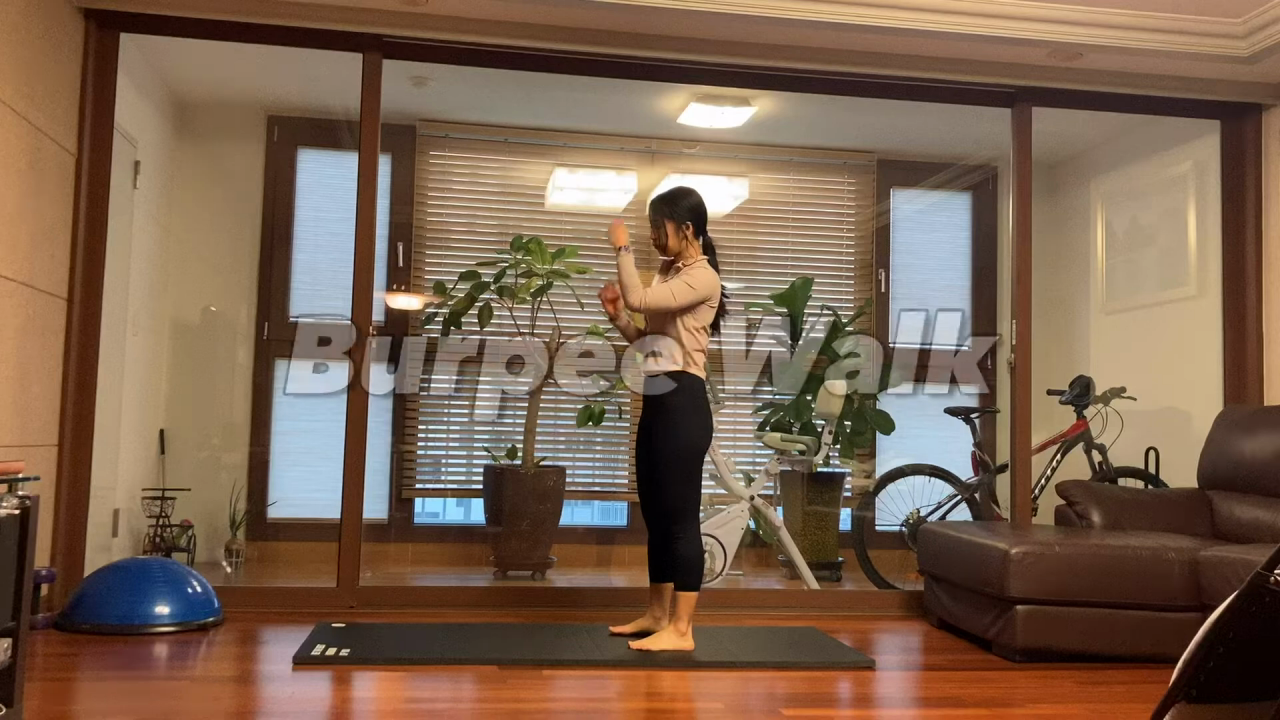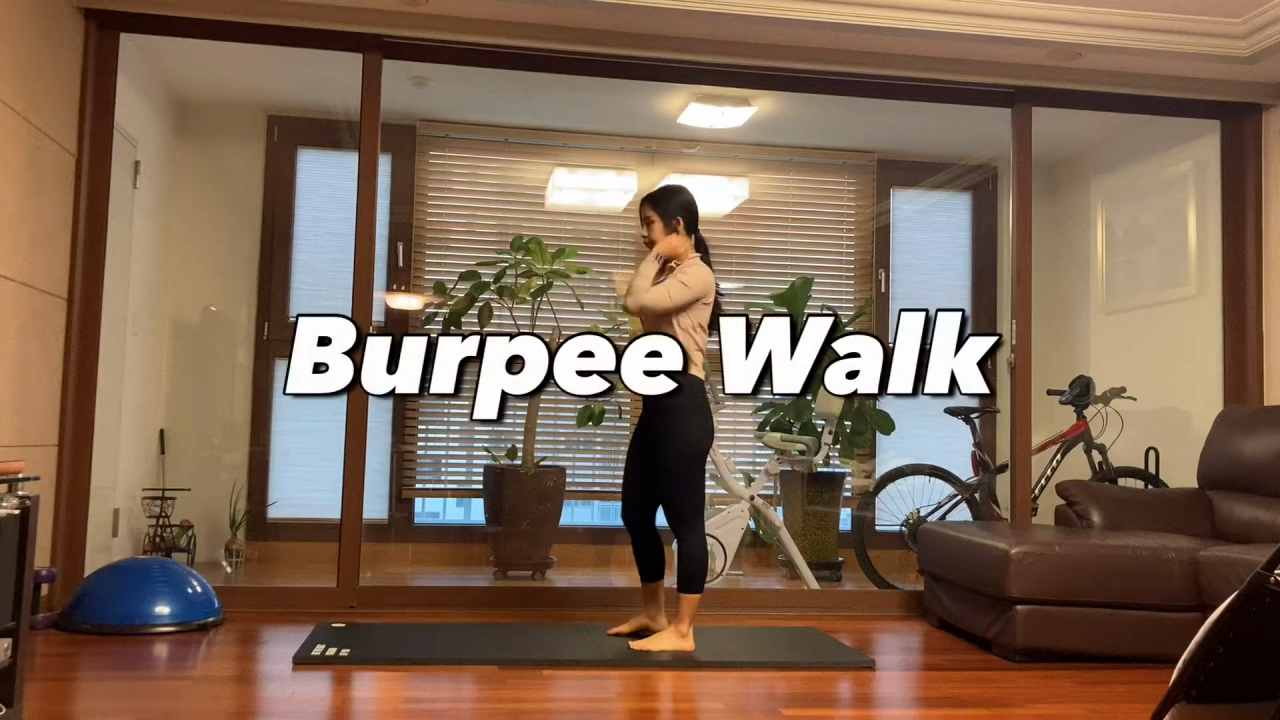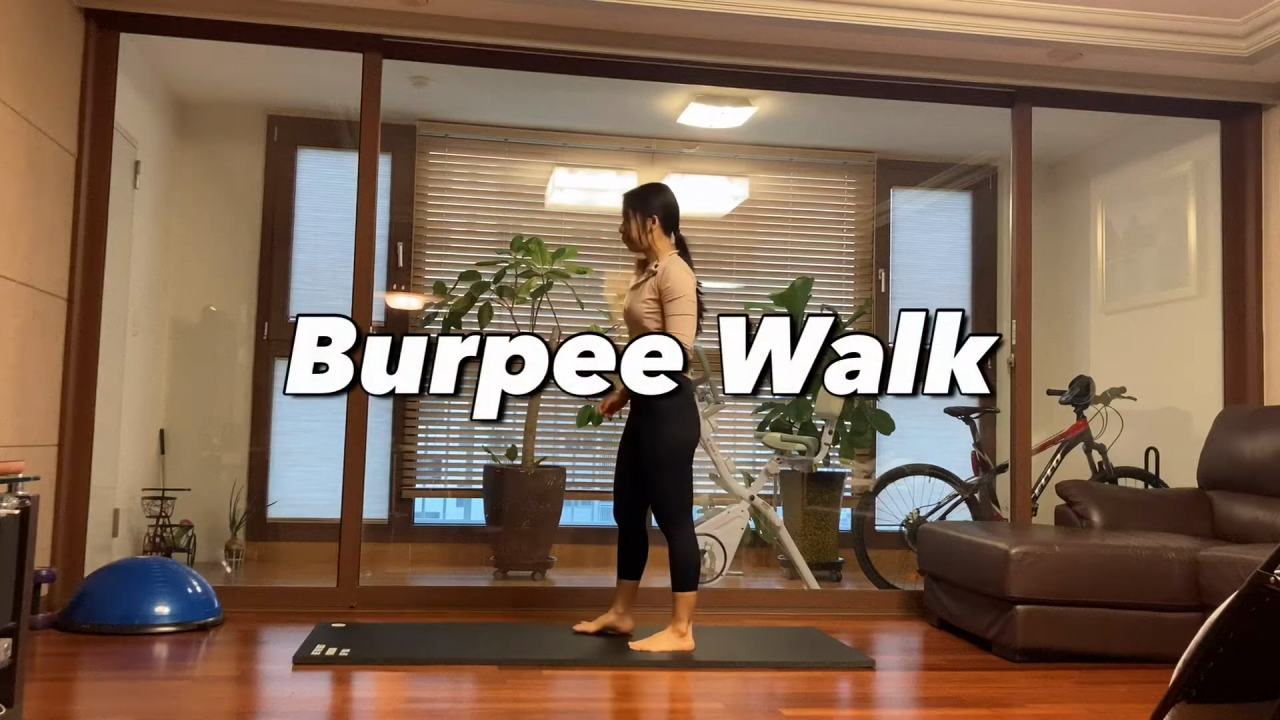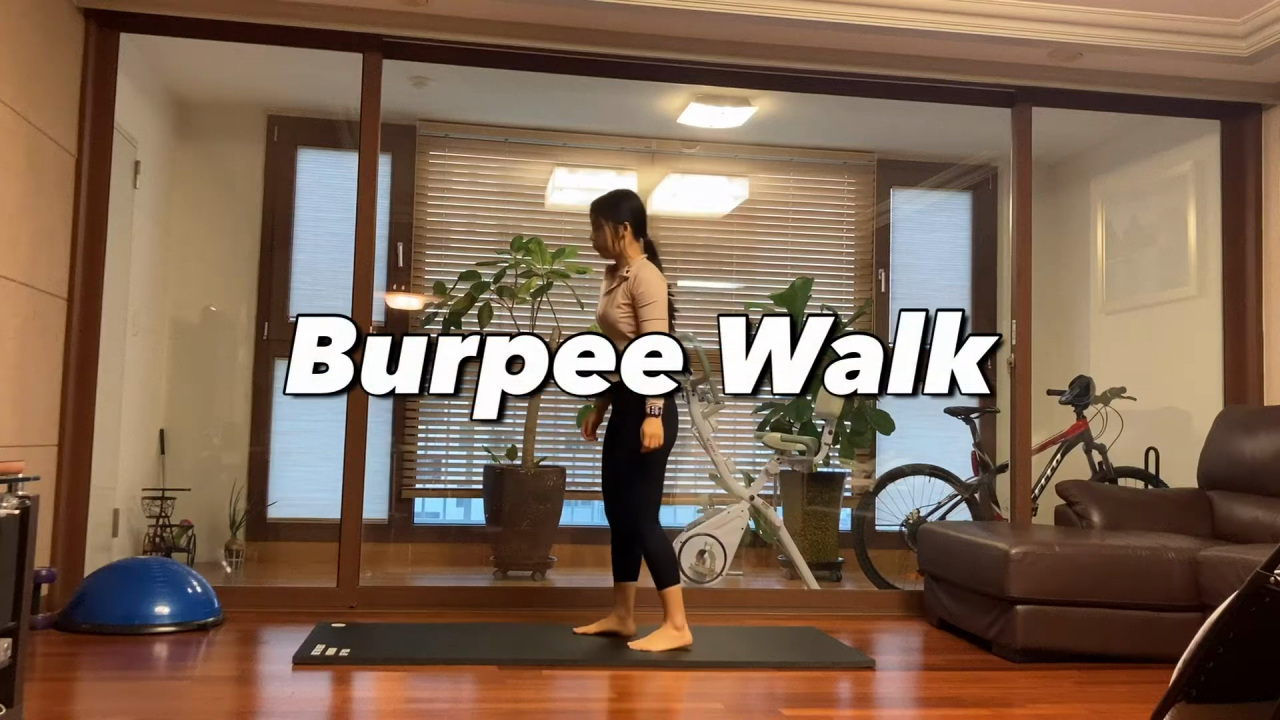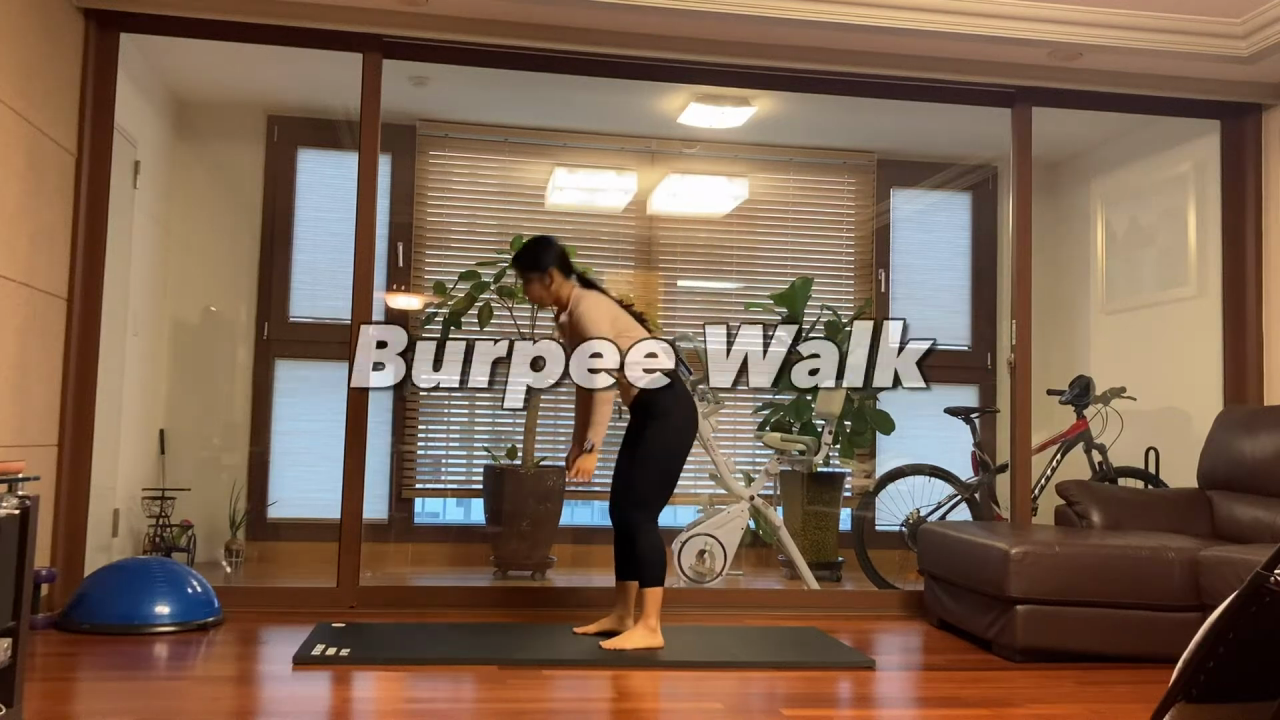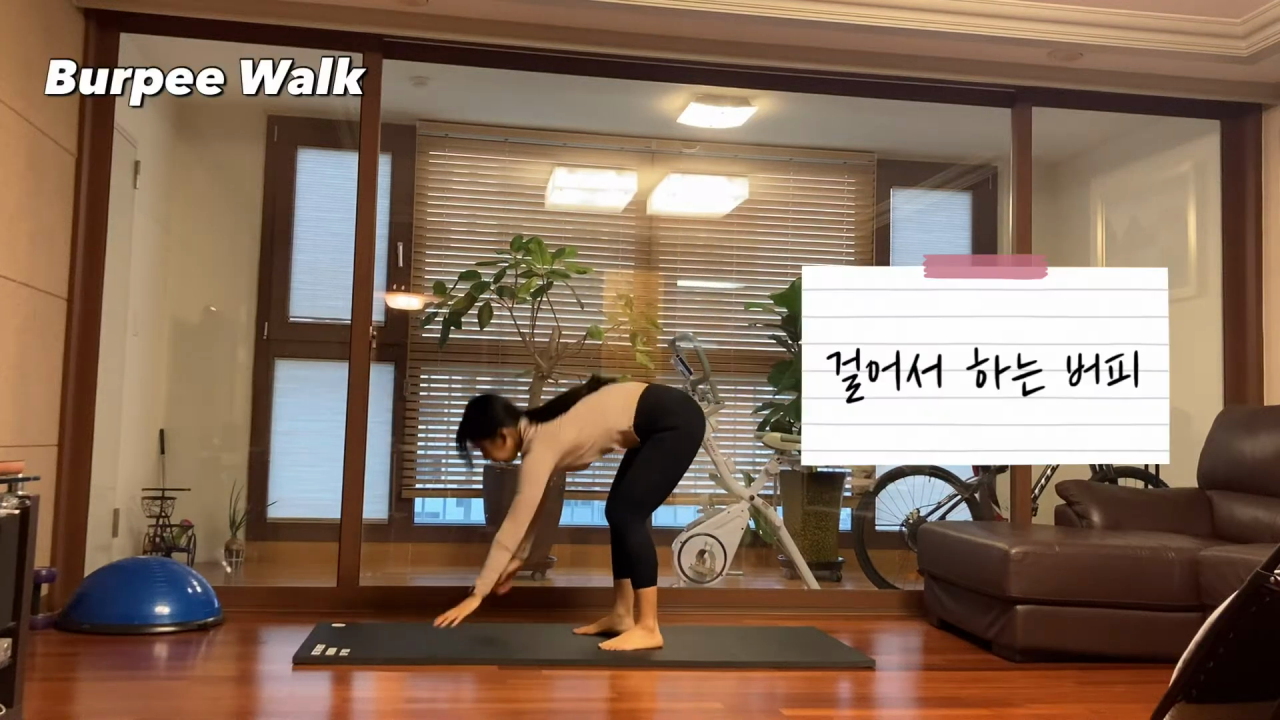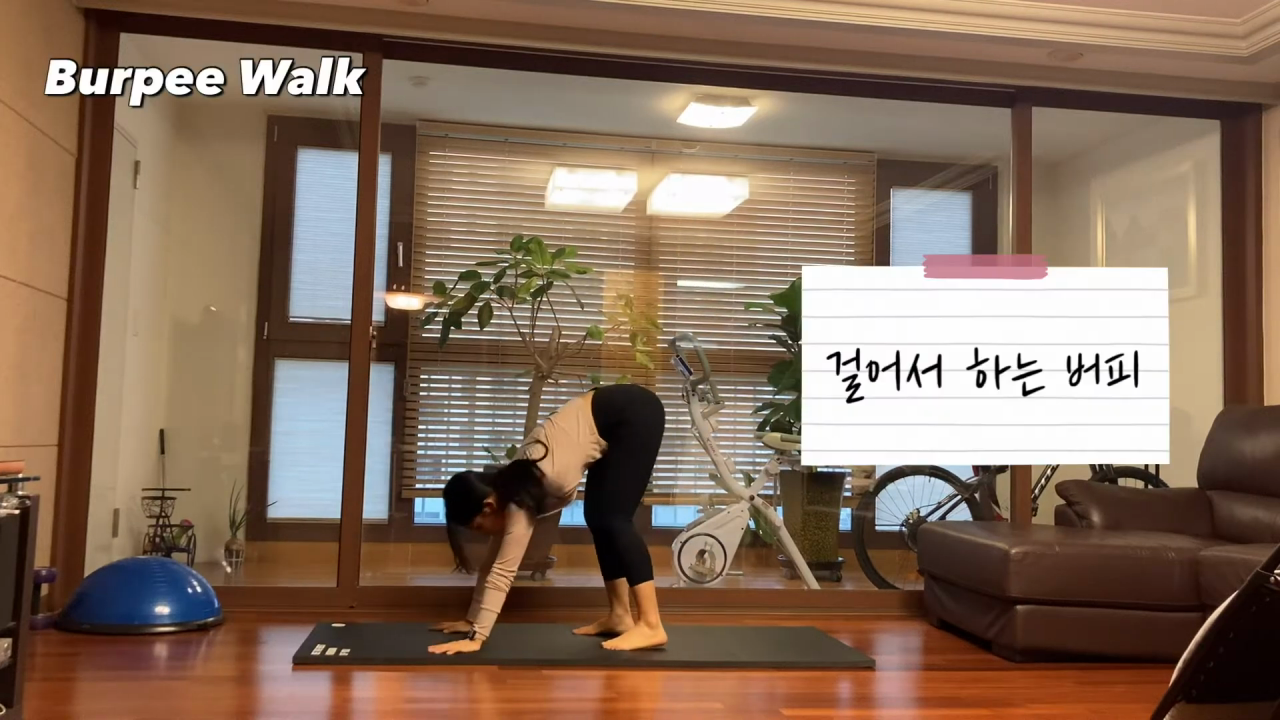
dt=0.4s
person 1, frame 1
left shoulder: (702, 278)
right shoulder: (670, 273)
left elbow: (639, 299)
left wrist: (622, 249)
right wrist: (616, 314)
left hip: (683, 404)
right hip: (657, 402)
left knee: (680, 517)
right knee: (656, 515)
left ankle: (681, 628)
right ankle: (657, 615)
person 1, frame 2
left shoulder: (696, 275)
right shoulder: (669, 275)
left elbow: (634, 301)
left wrist: (655, 255)
left hip: (683, 406)
right hip: (656, 404)
left knee: (685, 519)
right knee: (635, 513)
left ankle: (682, 630)
right ankle: (653, 613)
person 1, frame 3
left shoulder: (676, 273)
right shoulder: (647, 271)
left elbow: (678, 351)
right wrist: (622, 390)
left hip: (670, 408)
right hip: (644, 407)
left knee: (674, 519)
right knee: (628, 513)
left ankle: (680, 630)
right ankle: (621, 613)
person 1, frame 4
left shoulder: (646, 278)
right shoulder: (615, 278)
left wrist: (654, 415)
right wrist: (599, 407)
left hip: (645, 407)
right hip: (623, 406)
left knee: (641, 517)
right knee: (619, 515)
left ankle: (676, 625)
right ankle: (621, 616)
person 1, frame 5
left shoulder: (588, 308)
right shoulder: (568, 317)
left elbow: (607, 382)
right elbow: (586, 386)
left wrist: (591, 449)
right wrist: (578, 443)
left hip: (668, 410)
right hip: (647, 411)
left knee: (638, 513)
right knee: (622, 511)
left ankle: (649, 627)
right ankle: (623, 615)
person 1, frame 6
left shoulder: (540, 444)
right shoulder: (534, 433)
left elbow: (514, 524)
right elbow: (534, 506)
left wrist: (476, 595)
right wrist: (517, 559)
left hip: (676, 421)
right hip: (658, 422)
left knee: (627, 514)
right knee: (619, 512)
left ankle: (648, 629)
right ankle: (623, 614)
person 1, frame 7
left shoulder: (521, 498)
right shoulder: (504, 489)
left elbow: (503, 572)
right elbow: (493, 562)
left wrist: (476, 637)
right wrist: (472, 620)
left hip: (634, 413)
right hip: (616, 414)
left knee: (612, 519)
right knee: (598, 518)
left ankle: (650, 625)
right ankle: (620, 615)
